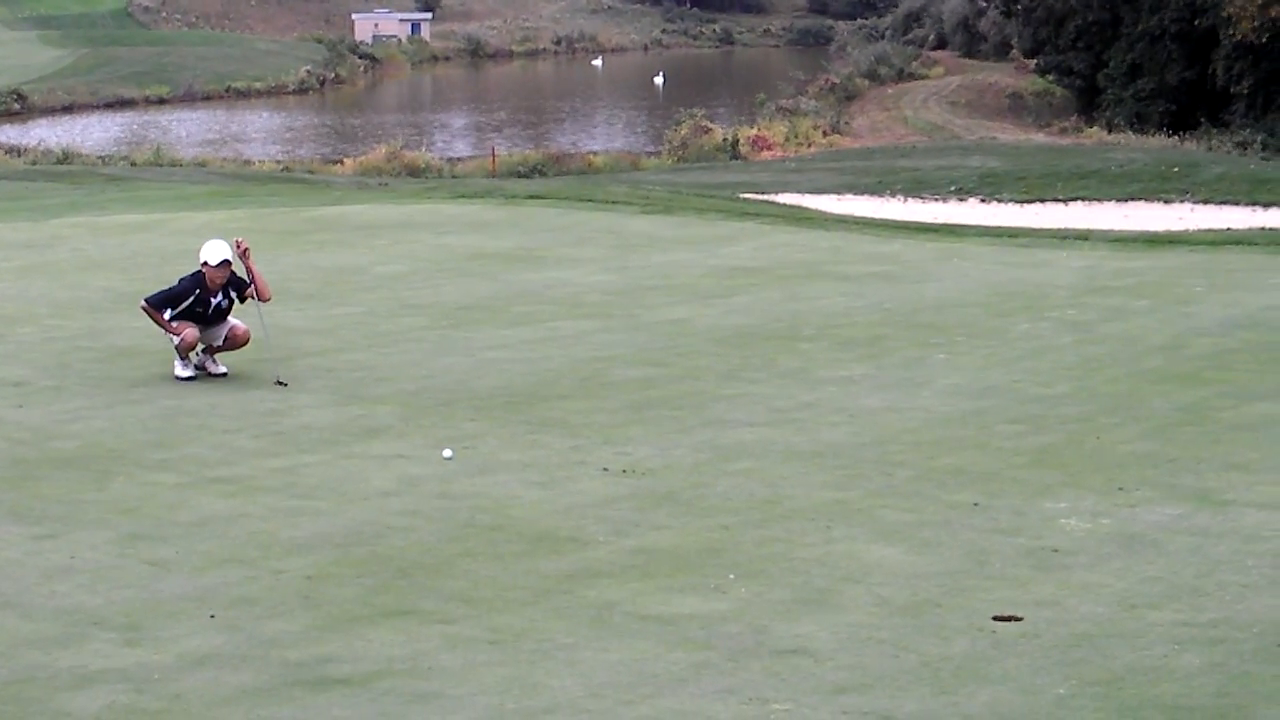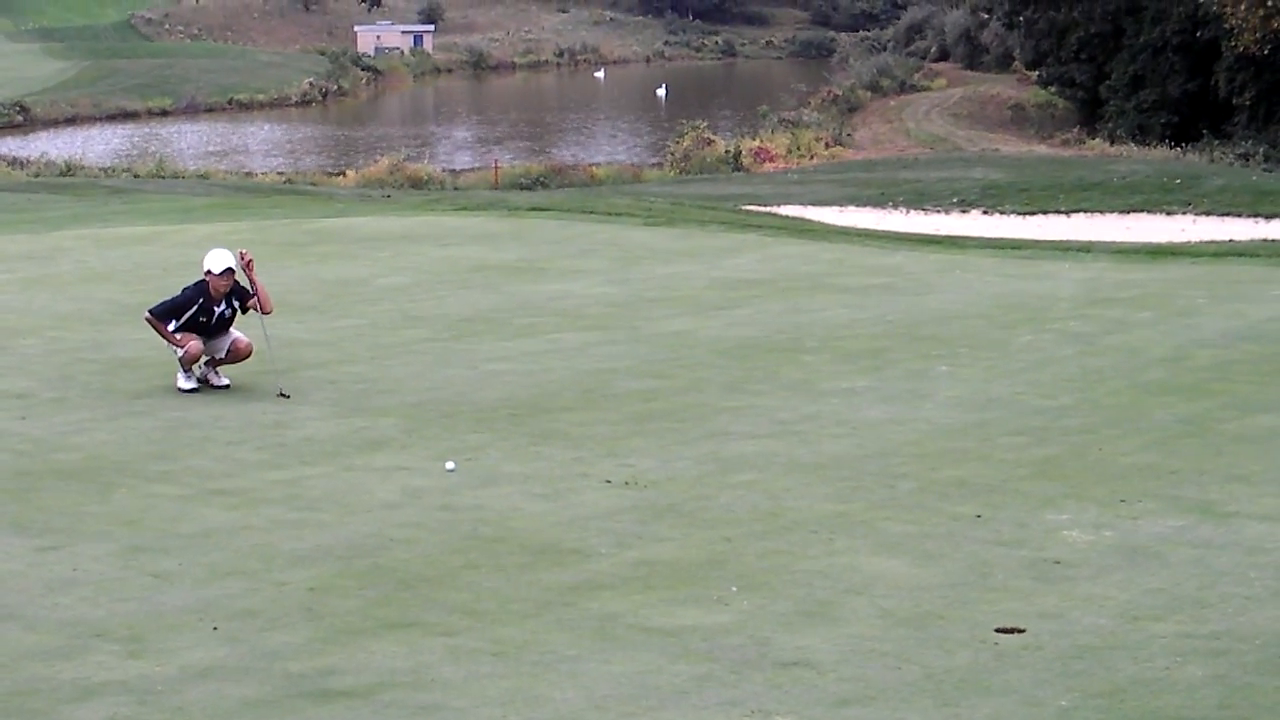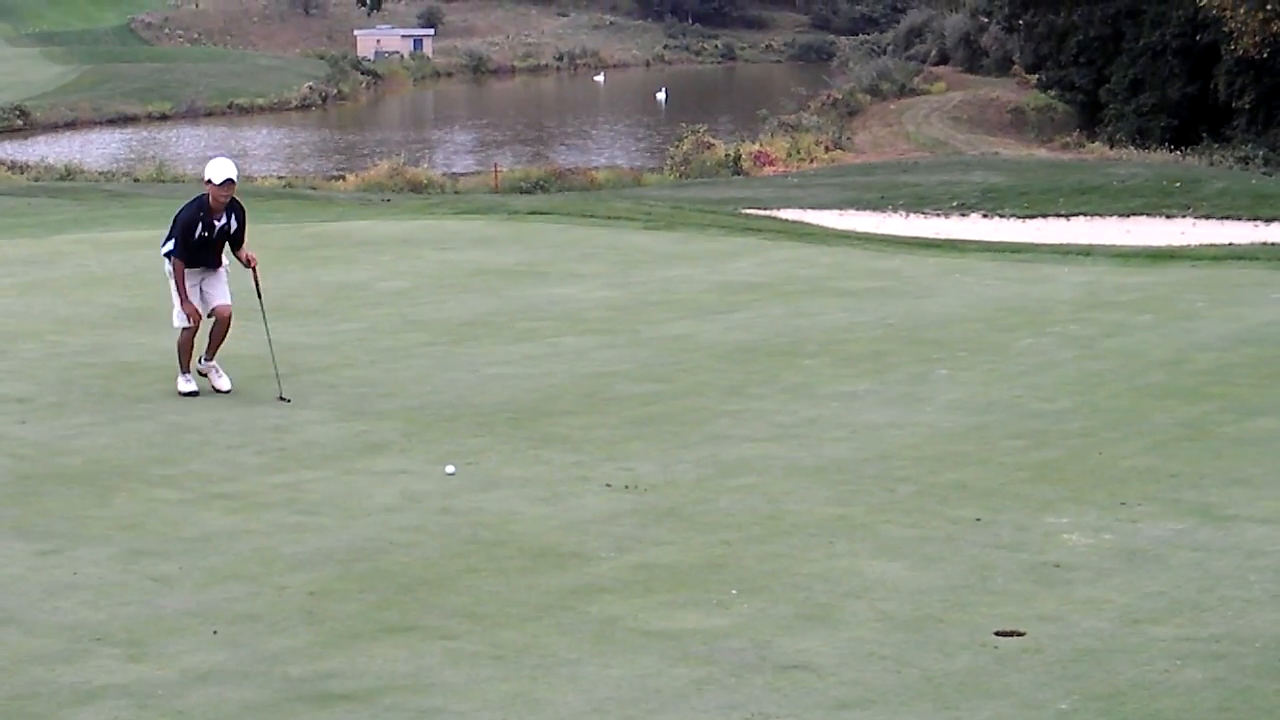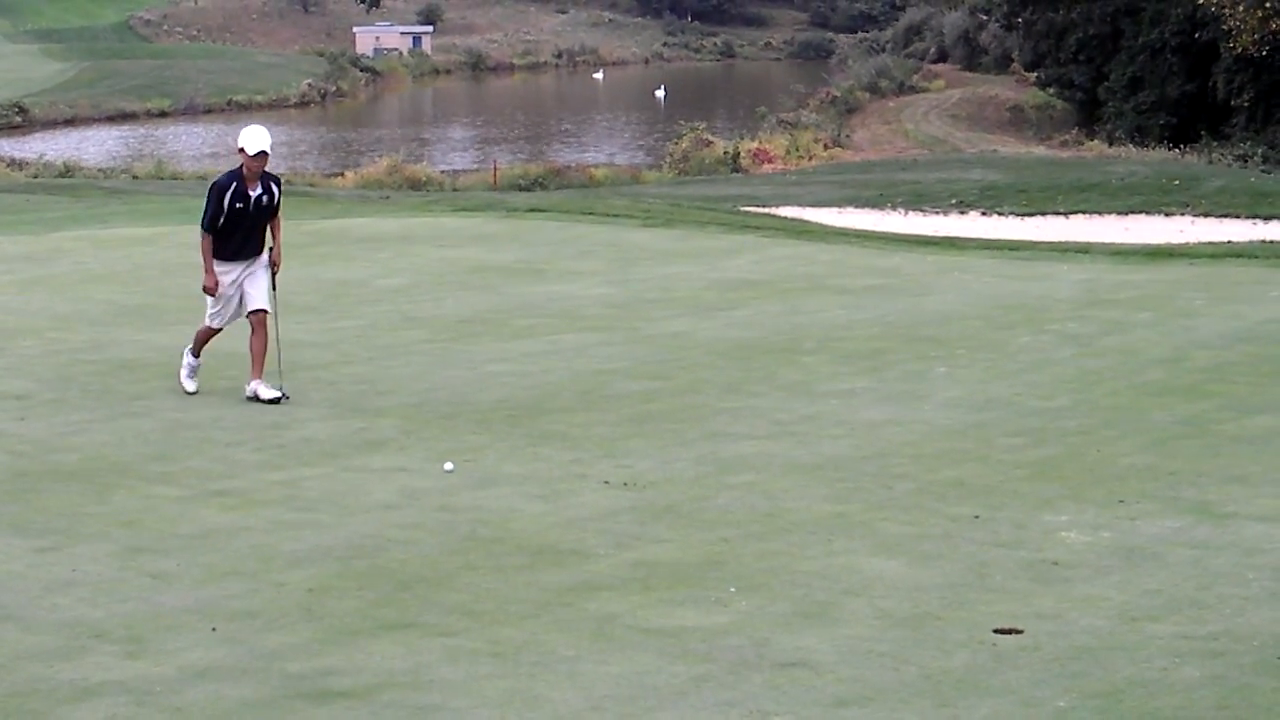
dt=0.5s
person 1, frame 1
left shoulder: (232, 282)
right shoulder: (190, 287)
left elbow: (265, 296)
right elbow: (146, 305)
left wrist: (248, 263)
right wrist: (171, 329)
left hip: (213, 325)
right hip: (183, 323)
left knee: (242, 335)
right knee: (191, 337)
left ankle: (206, 356)
right ankle: (182, 360)
person 1, frame 2
left shoulder: (236, 292)
right shoulder: (193, 297)
left elbow: (266, 309)
right elbow: (150, 316)
left wrist: (251, 275)
right wrist: (175, 341)
left hip: (217, 336)
right hip: (187, 335)
left knee: (244, 348)
right knee: (195, 349)
left ankle: (208, 369)
right ankle: (185, 373)
person 1, frame 3
left shoulder: (236, 211)
right shoulder: (191, 214)
left elbow: (236, 244)
right elbow: (177, 259)
left wrist: (244, 256)
right wrist: (184, 301)
left hip: (213, 266)
right hip: (184, 268)
left knee: (225, 313)
right knee: (189, 323)
left ankle: (207, 362)
right ankle: (184, 375)
person 1, frame 4
left shoulder: (273, 185)
right shoulder: (224, 186)
right elbow: (207, 231)
left wrist: (276, 246)
right wrist: (209, 273)
left hip: (255, 261)
right hip: (222, 263)
left knee: (259, 318)
right knee: (216, 324)
left ankle: (255, 384)
right ankle: (192, 356)
